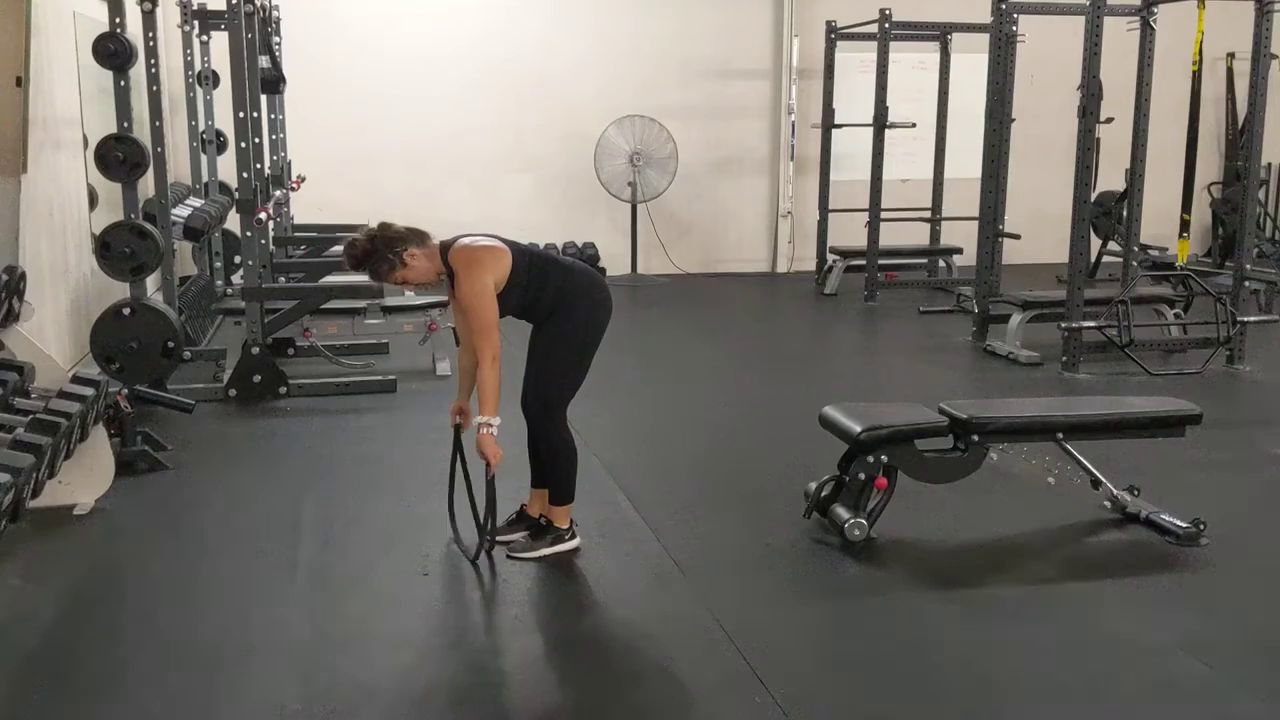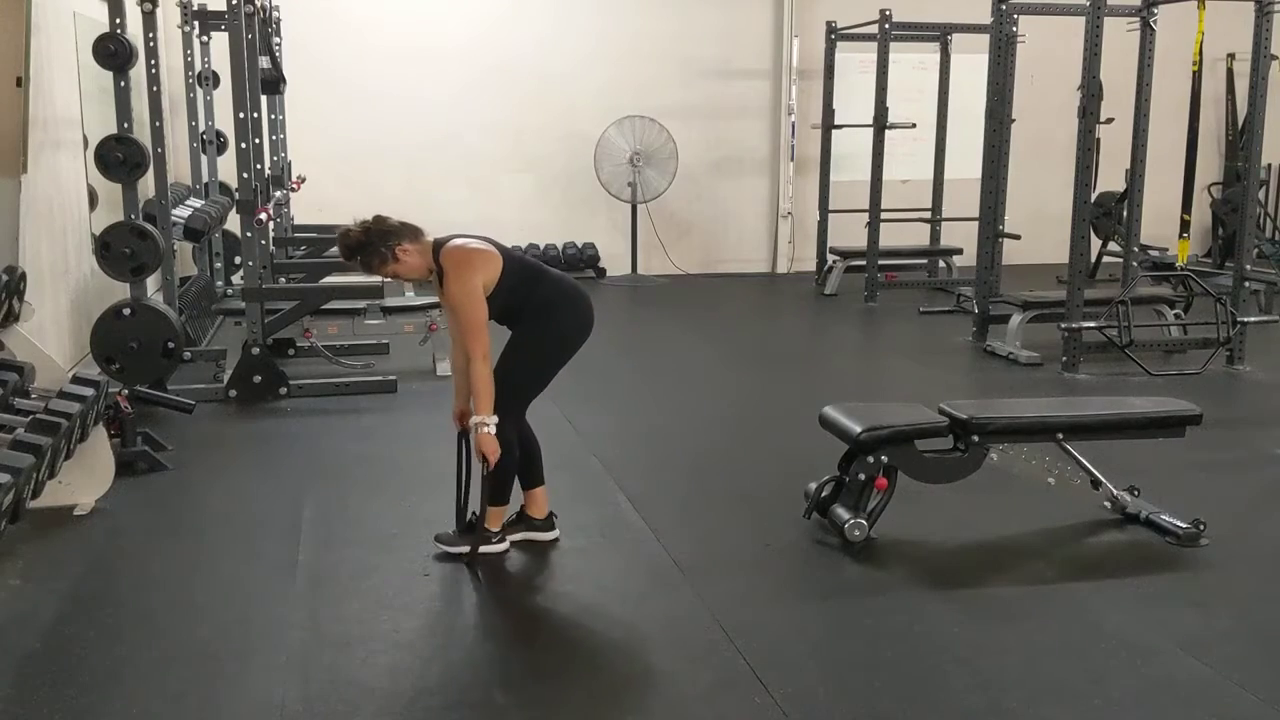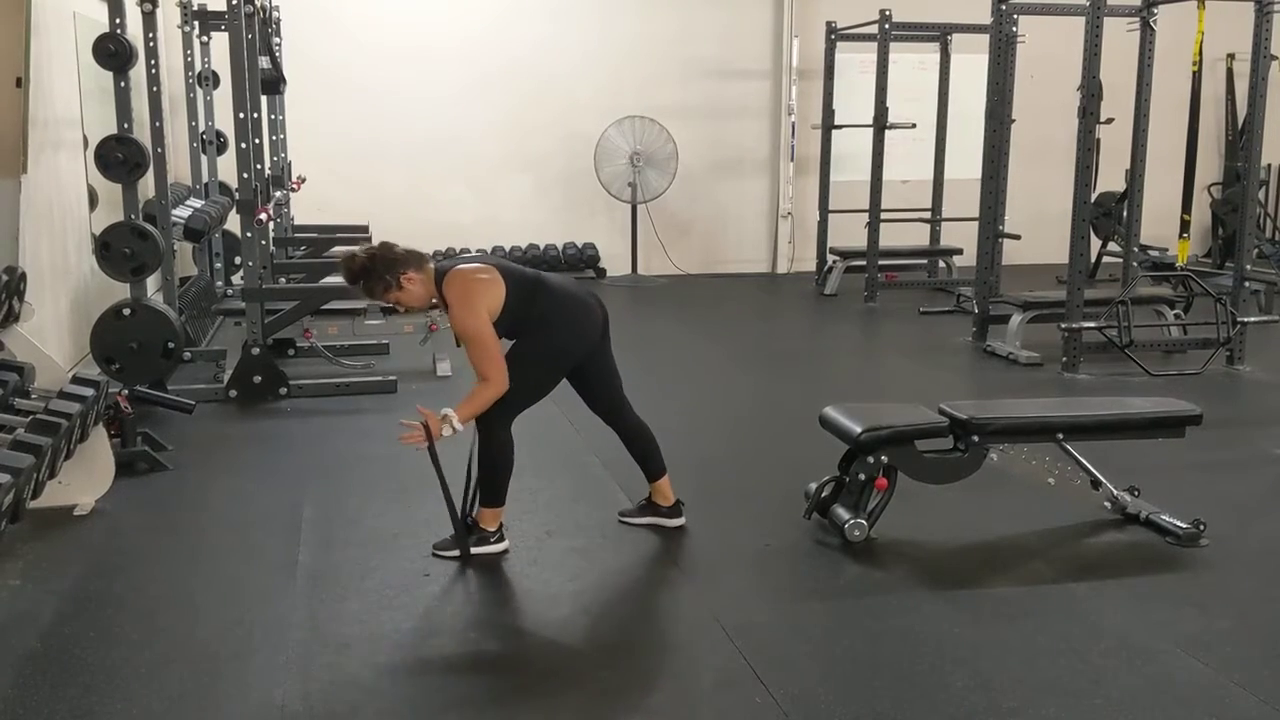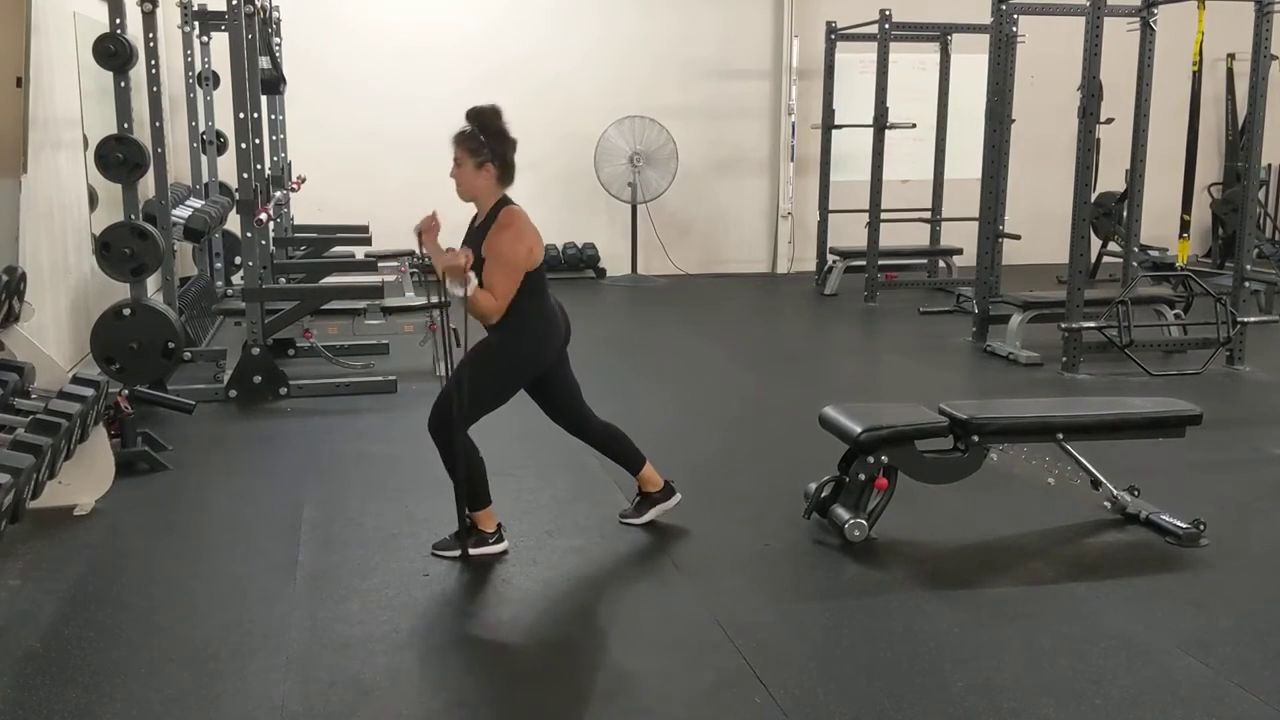
dt=1s
person 1, frame 1
left shoulder: (469, 268)
right shoulder: (452, 267)
left elbow: (490, 355)
right elbow: (469, 345)
left wrist: (487, 427)
right wrist: (463, 399)
left hip: (582, 306)
right hip: (558, 310)
left knee: (547, 412)
right knee: (534, 408)
left ankle: (561, 527)
right ankle: (536, 512)
person 1, frame 2
left shoulder: (459, 270)
right shoulder: (442, 264)
left elbow: (480, 356)
right elbow: (461, 345)
left wrist: (484, 425)
right wrist: (462, 402)
left hip: (562, 315)
right hip: (552, 314)
left knee: (500, 413)
right knee: (505, 412)
left ankle: (491, 530)
right ankle: (538, 516)
person 1, frame 3
left shoulder: (462, 301)
right shoulder: (452, 277)
left elbow: (497, 381)
right elbow: (487, 351)
left wrist: (448, 422)
right wrist: (468, 406)
left hip: (564, 328)
right hip: (584, 311)
left knee: (493, 416)
right knee: (615, 409)
left ankle: (488, 530)
right ankle: (665, 502)
person 1, frame 4
left shoulder: (508, 230)
right shoulder: (484, 218)
left elbow: (492, 310)
right elbow: (478, 290)
left wrist: (461, 277)
right wrist: (435, 250)
left hip: (523, 340)
right hip: (541, 332)
left knee: (446, 422)
right knee: (577, 417)
left ankle: (486, 531)
right ankle: (655, 487)
